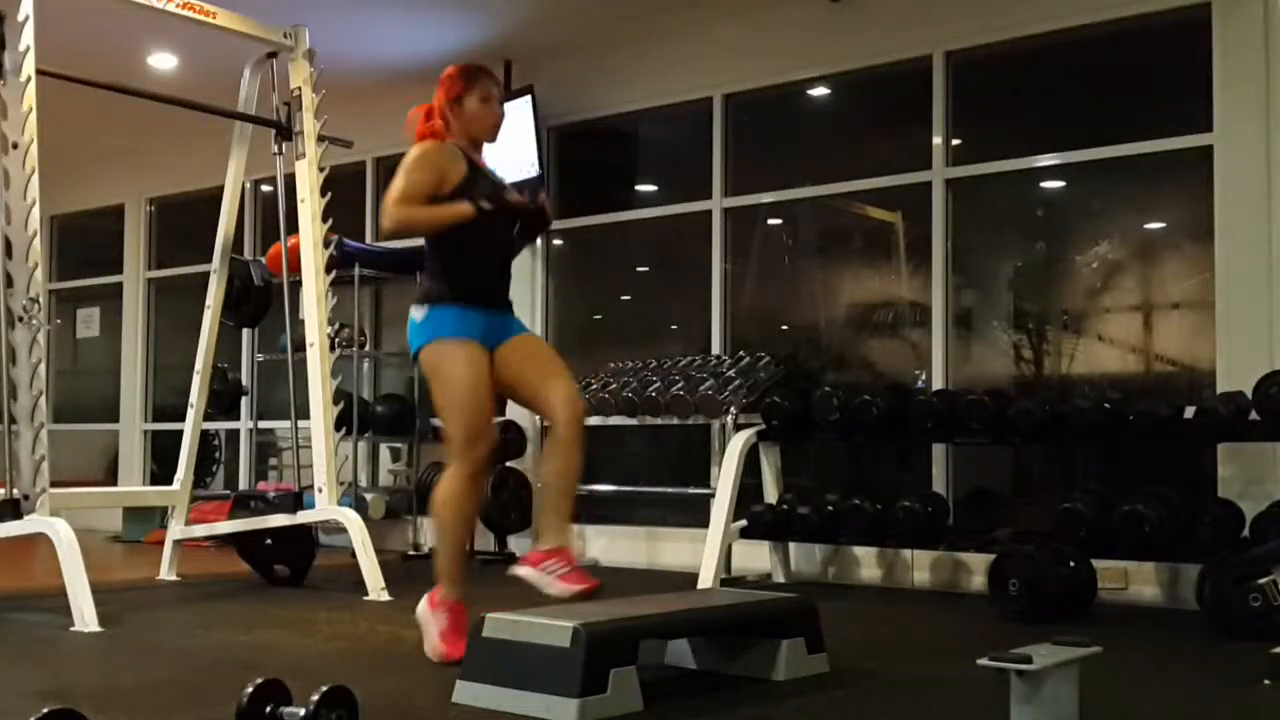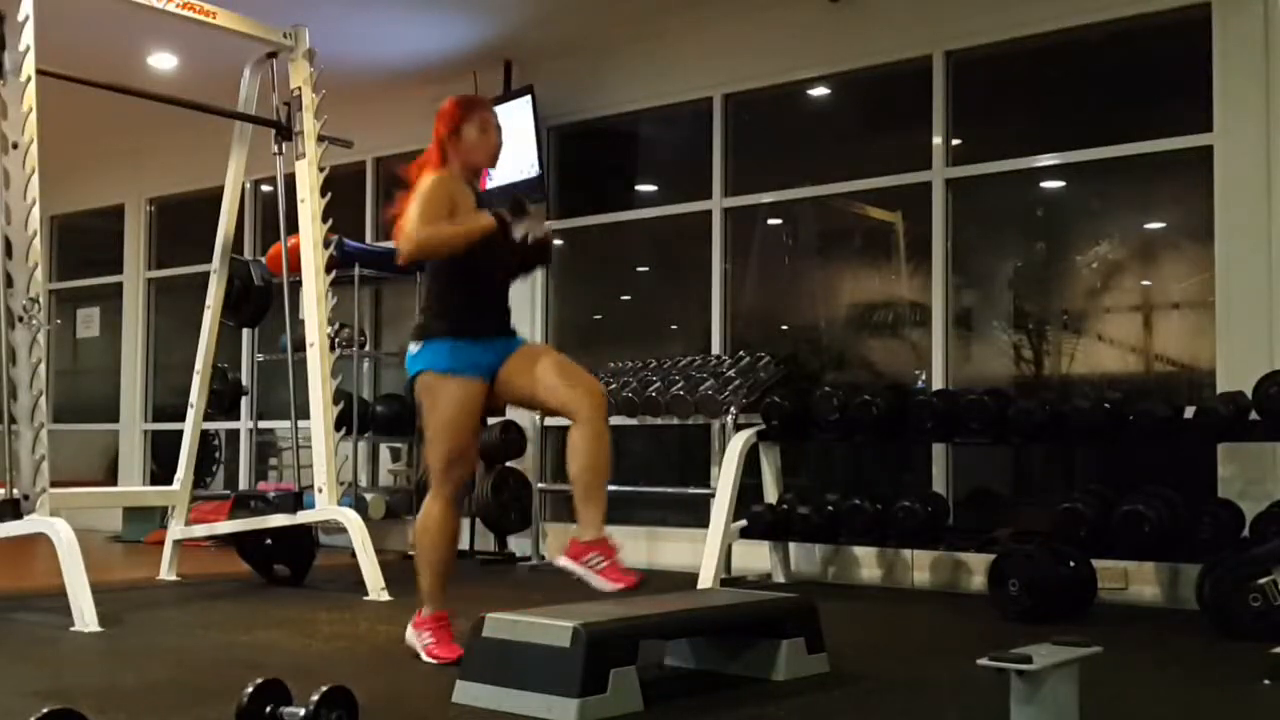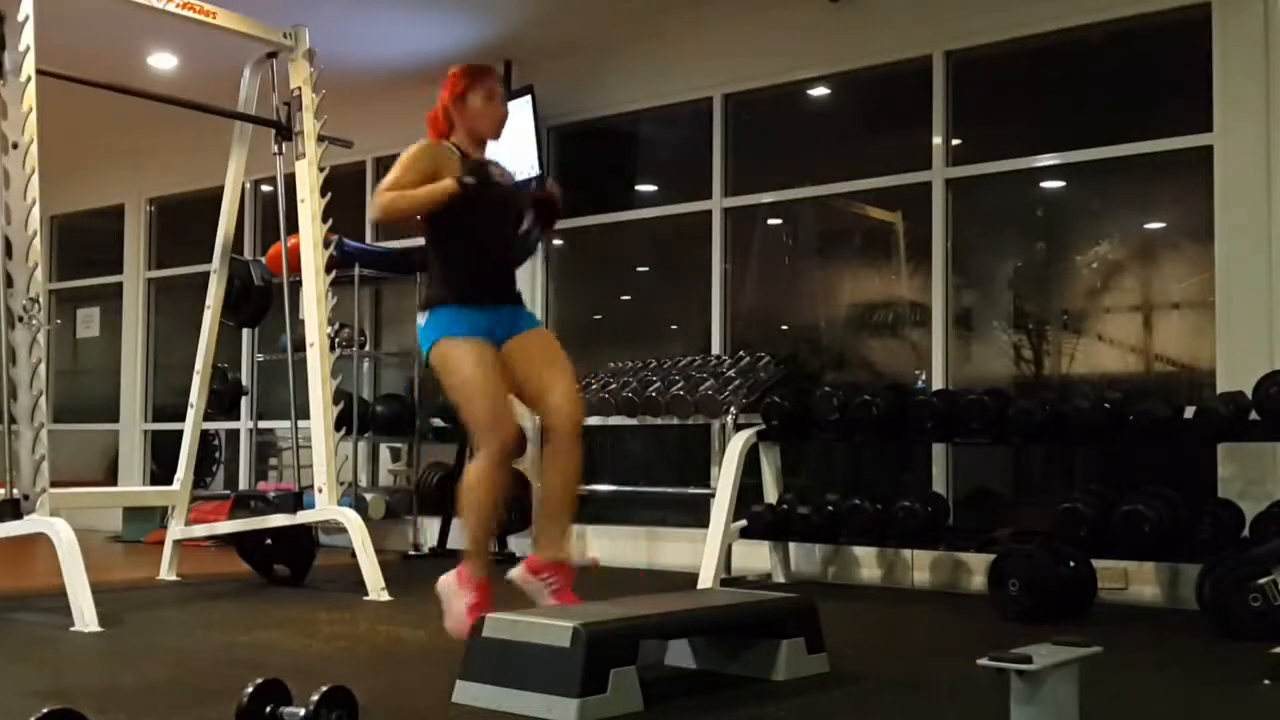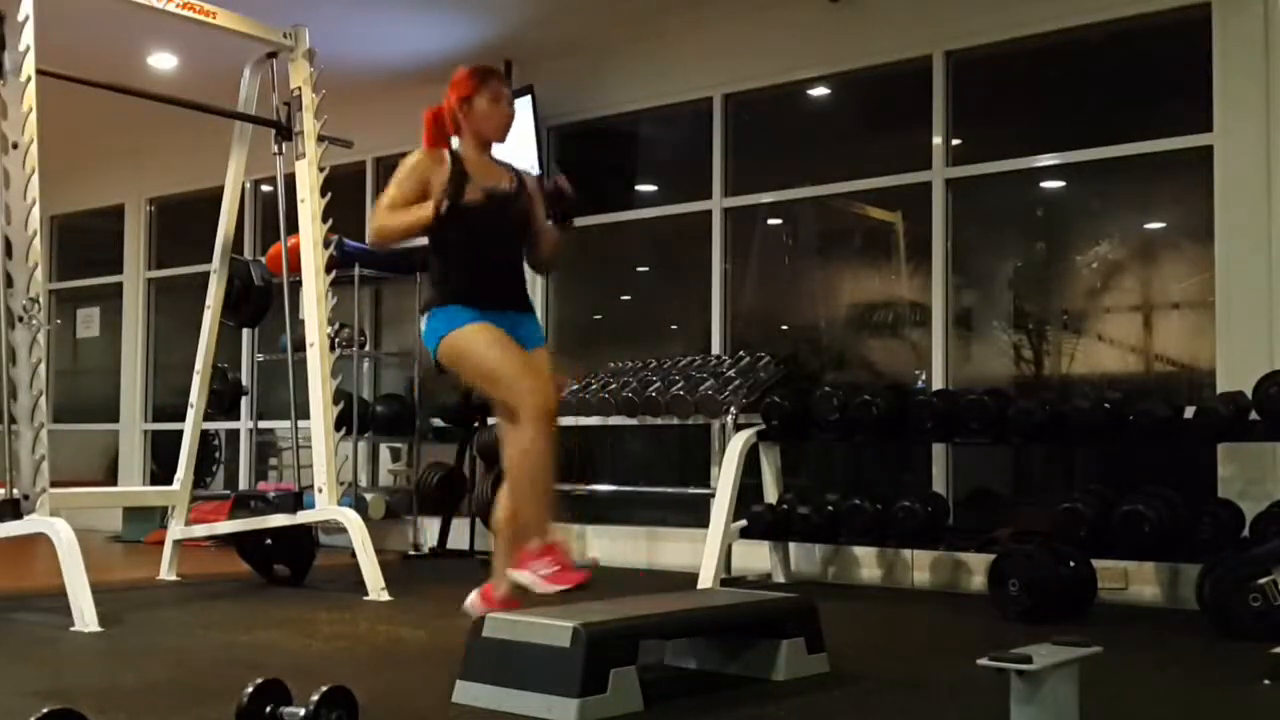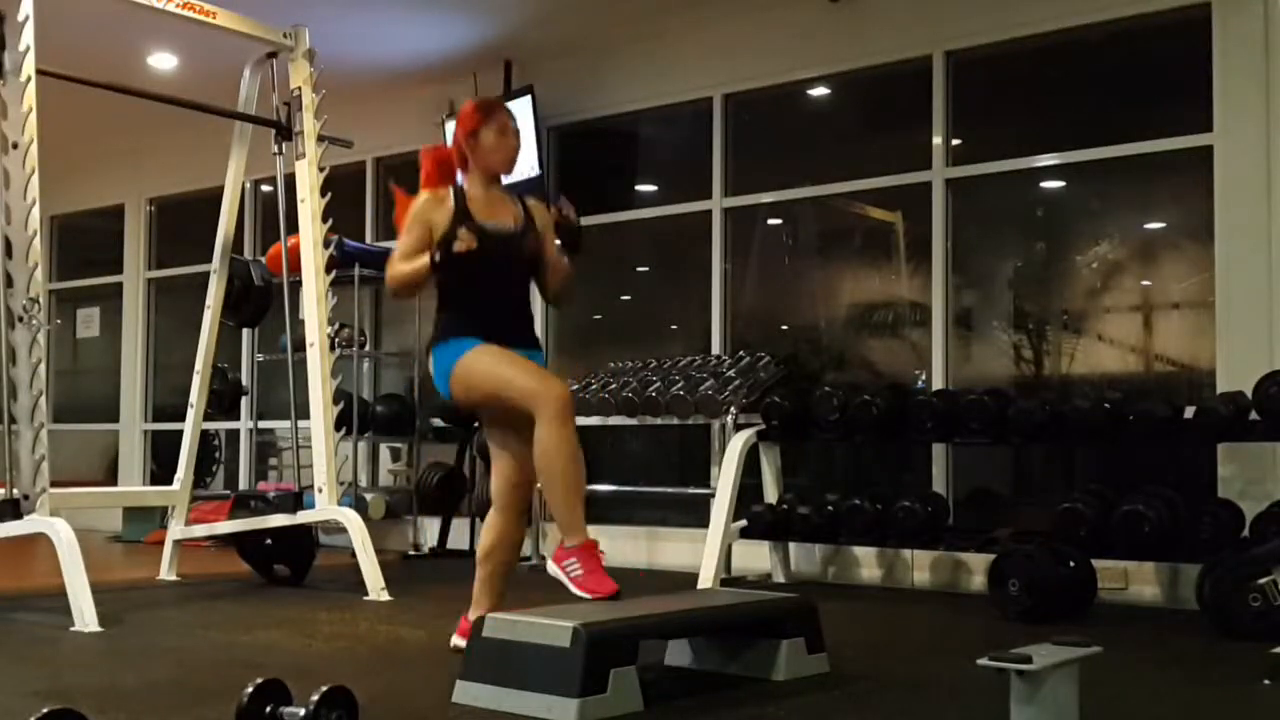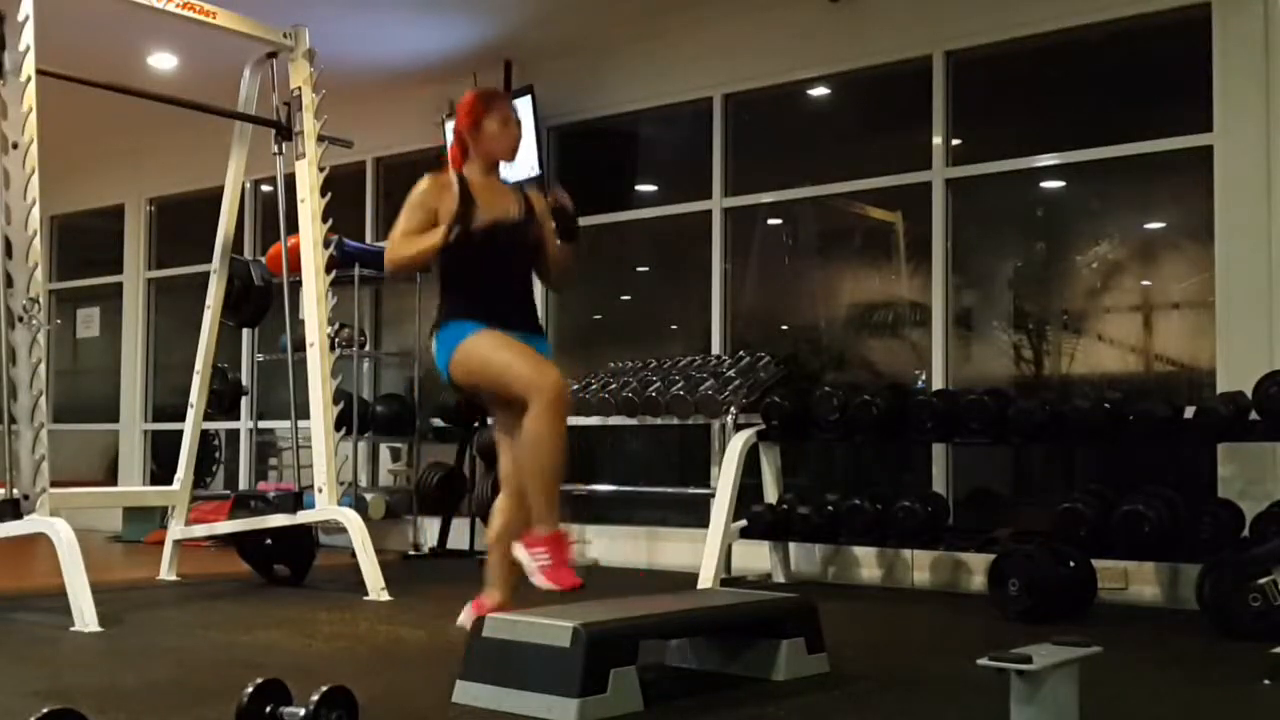
dt=0.1s
person 1, frame 1
left shoulder: (487, 176)
right shoulder: (433, 157)
right elbow: (392, 219)
left wrist: (527, 225)
right wrist: (473, 209)
left hip: (497, 319)
right hip: (448, 318)
left knee: (568, 409)
right knee: (471, 455)
left ankle: (547, 551)
right ankle: (445, 600)
person 1, frame 2
left shoulder: (483, 198)
right shoulder: (438, 187)
right elbow: (411, 245)
left wrist: (525, 253)
right wrist: (491, 221)
left hip: (500, 343)
right hip: (448, 346)
left knee: (590, 401)
right knee: (450, 483)
left ankle: (588, 543)
right ankle: (429, 618)
person 1, frame 3
left shoulder: (499, 177)
right shoulder: (430, 154)
right elbow: (382, 210)
right wrist: (455, 186)
left hip: (510, 313)
right hip: (454, 316)
left knee: (568, 415)
right knee: (499, 438)
left ankle: (547, 562)
right ankle: (468, 574)
person 1, frame 4
left shoulder: (520, 181)
right shoulder: (429, 164)
left elbow: (542, 260)
right elbow: (378, 230)
left wrist: (555, 218)
right wrist: (439, 207)
left hip: (516, 318)
right hip: (457, 315)
right knee: (537, 402)
left ankle: (497, 591)
right ankle: (535, 546)
person 1, frame 5
left shoulder: (534, 212)
right shoulder: (436, 204)
left elbow: (557, 288)
right elbow: (395, 279)
left wrist: (566, 244)
right wrist: (437, 257)
left hip: (521, 351)
right hip: (463, 351)
left knee: (512, 494)
right knee: (554, 397)
left ankle: (477, 621)
right ankle: (576, 547)
person 1, frame 6
left shoulder: (529, 201)
right shoulder: (437, 189)
left elbow: (553, 277)
right elbow: (393, 259)
left wrist: (564, 233)
right wrist: (449, 235)
left hip: (526, 334)
right hip: (464, 333)
left knee: (521, 478)
right knee: (550, 387)
left ankle: (491, 605)
right ankle: (542, 537)
